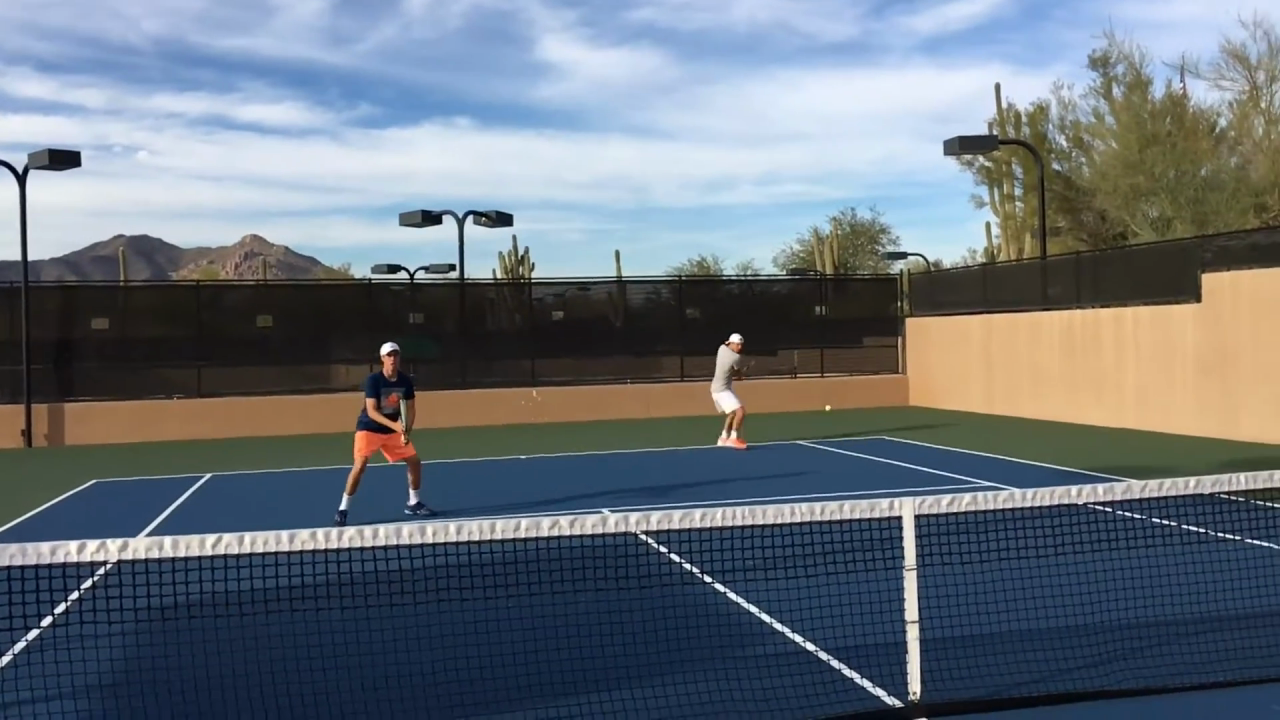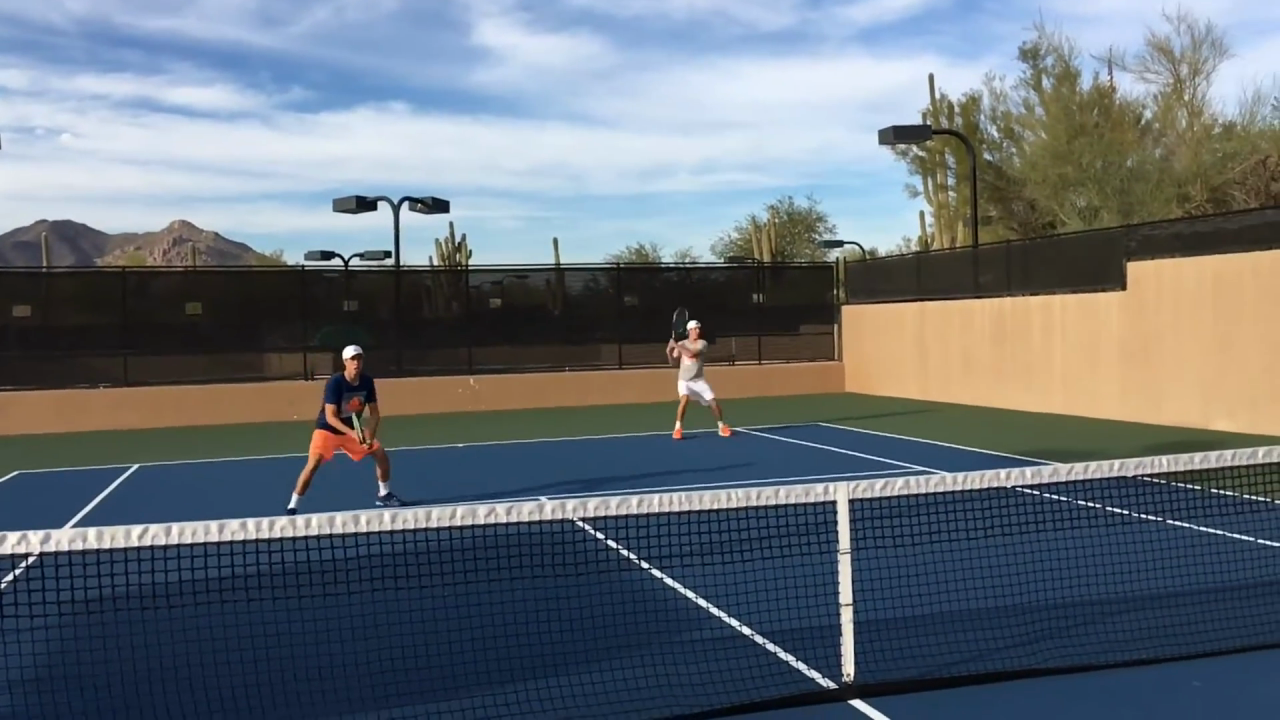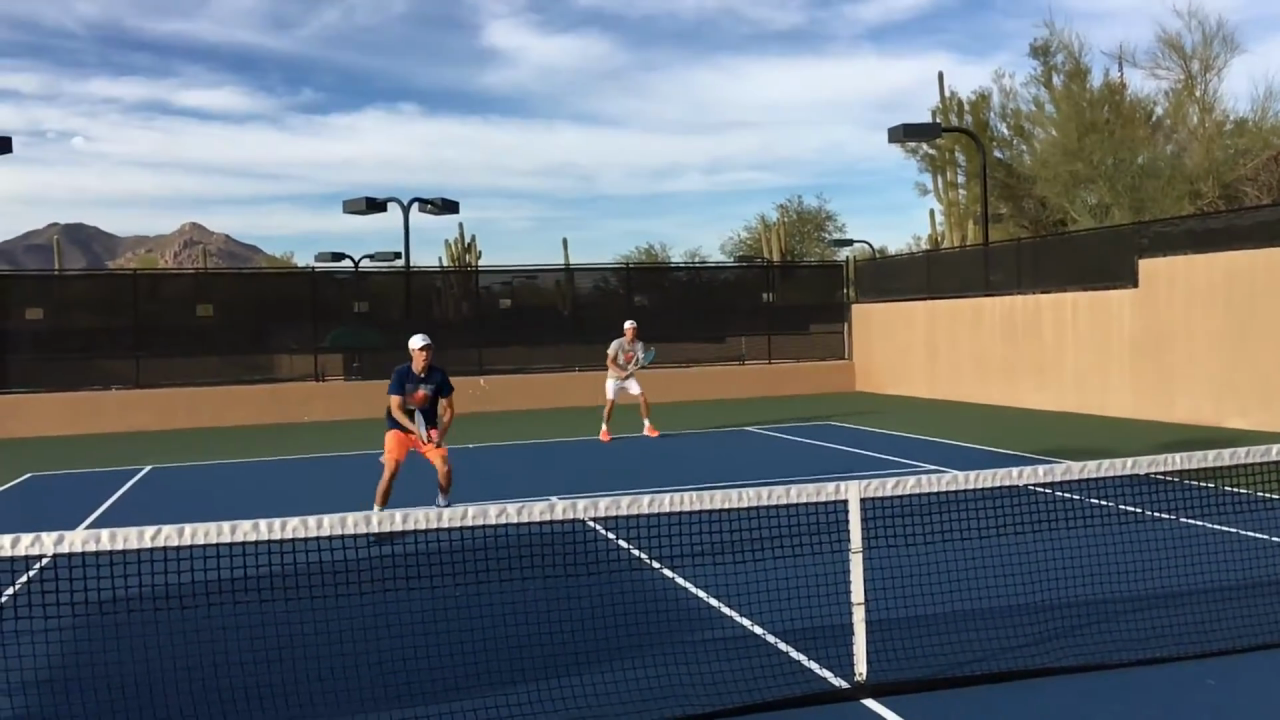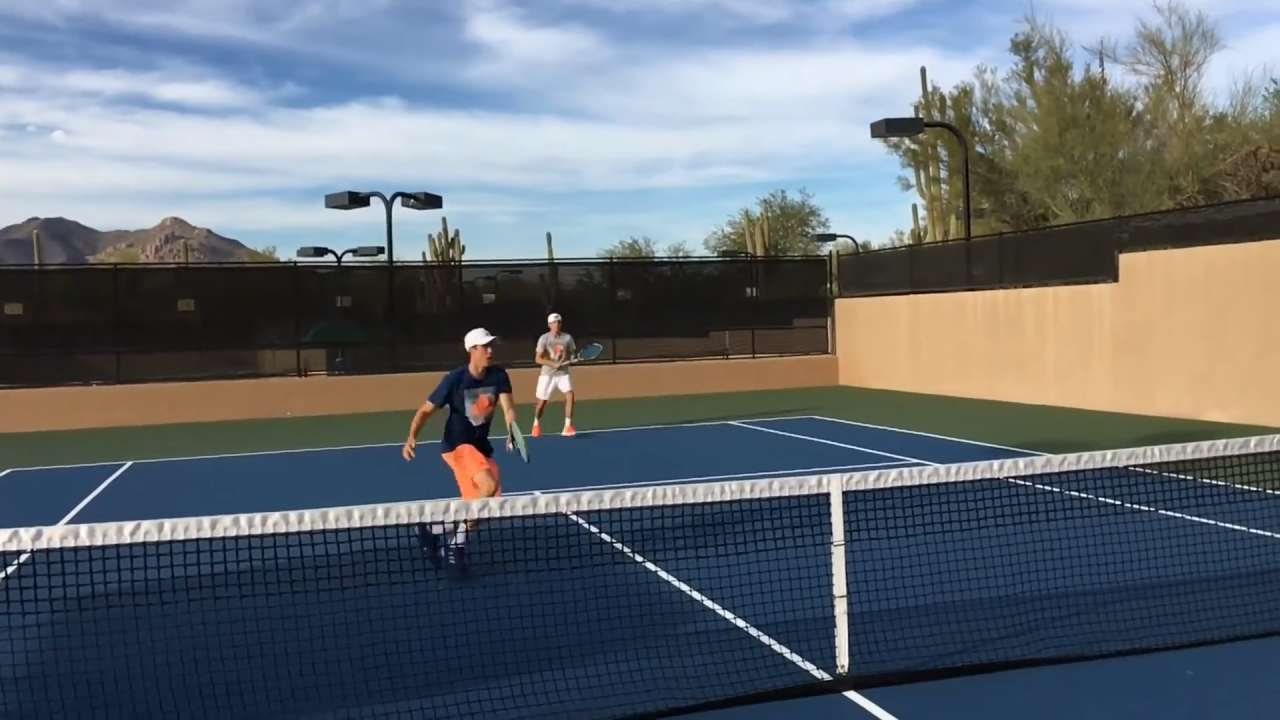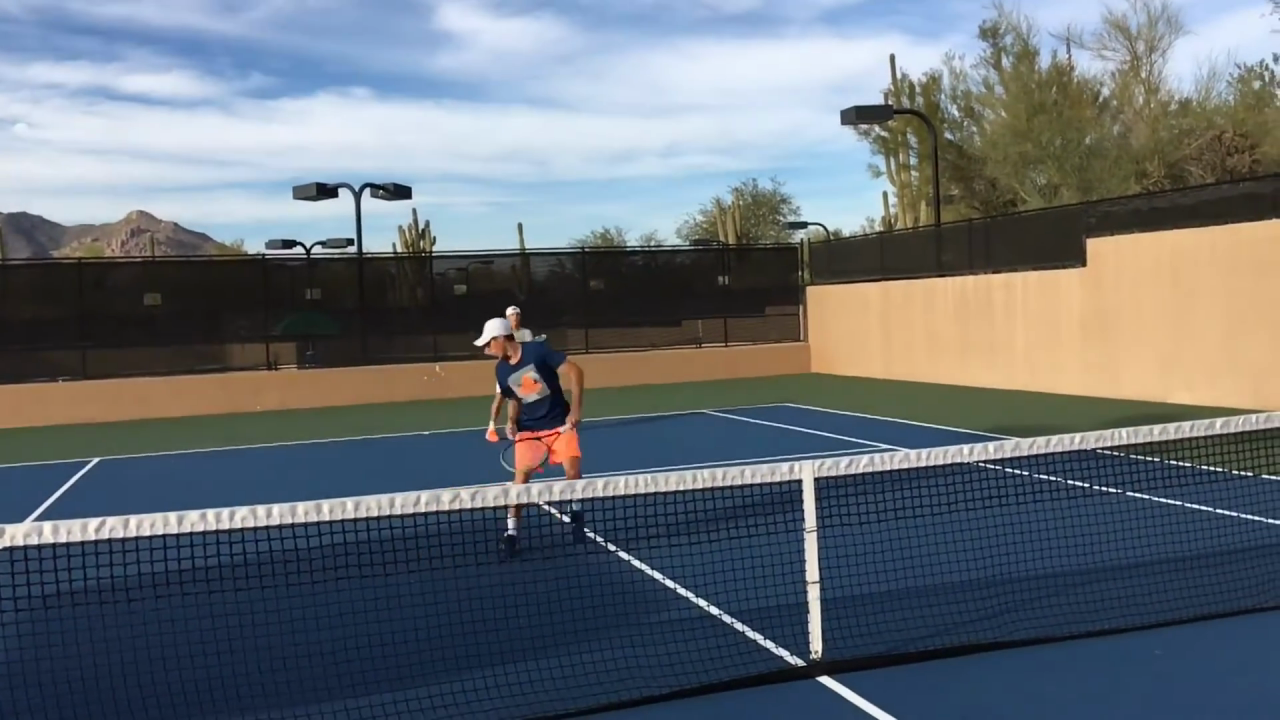
dt=0.7s
person 1, frame 1
left shoulder: (405, 380)
right shoulder: (373, 380)
left elbow: (411, 408)
right elbow: (371, 411)
left wrist: (406, 431)
right wrist: (393, 425)
left hip: (393, 431)
right hip: (368, 429)
left knee: (414, 461)
right knee: (359, 465)
left ankle: (413, 503)
right ankle: (343, 508)
person 1, frame 2
left shoulder: (367, 382)
right shoulder: (334, 383)
left elbow: (374, 412)
right elbow: (330, 417)
left wrist: (370, 435)
right wrist: (352, 434)
left hip: (354, 429)
right hip: (327, 429)
left knee: (381, 455)
right knee: (313, 464)
left ankle: (384, 494)
right ankle: (292, 506)
person 1, frame 3
left shoulder: (439, 375)
right shoulder: (400, 373)
left elbow: (448, 408)
right elbow: (395, 409)
left wrist: (438, 433)
right wrist: (416, 428)
left hip: (427, 427)
right hip: (400, 428)
left knee: (444, 469)
right knee: (391, 472)
left ankle: (442, 502)
person 1, frame 4
left shoulder: (499, 375)
right shoulder: (454, 380)
left elbow: (509, 409)
right elbow: (424, 411)
left wrist: (512, 435)
right wrist: (411, 438)
left hip: (481, 446)
right hip: (457, 445)
left knee: (476, 502)
right knee: (489, 487)
left ankle: (434, 530)
right ankle: (457, 544)
person 1, frame 5
left shoulder: (538, 350)
right shoulder: (501, 368)
left elbow: (575, 372)
left wrist: (575, 411)
right wrist: (510, 424)
left hip: (560, 422)
right hip: (527, 427)
left knee: (572, 470)
right knee: (520, 479)
left ankle: (575, 513)
right ankle: (511, 535)
